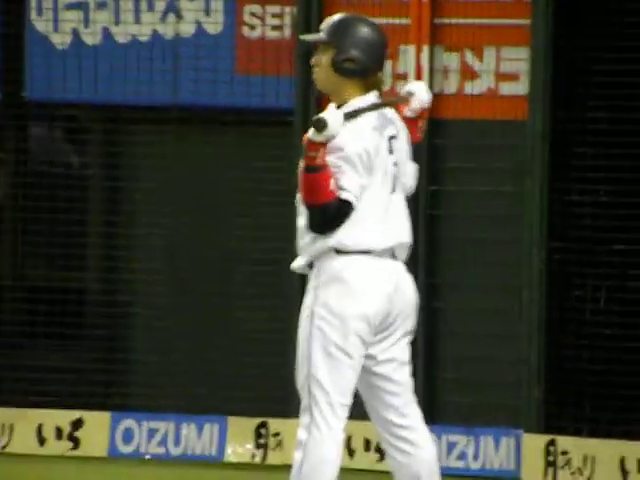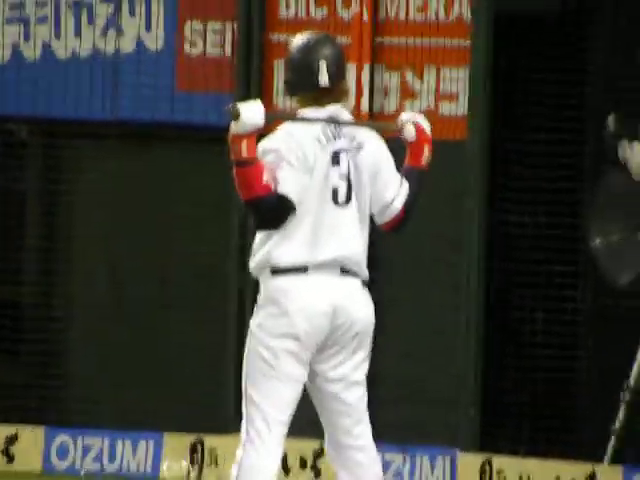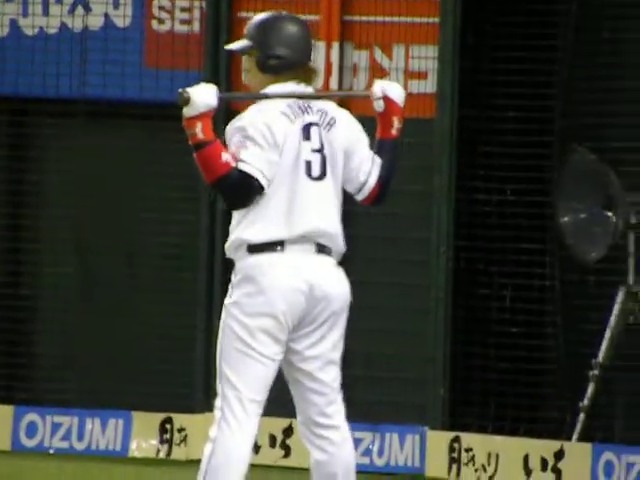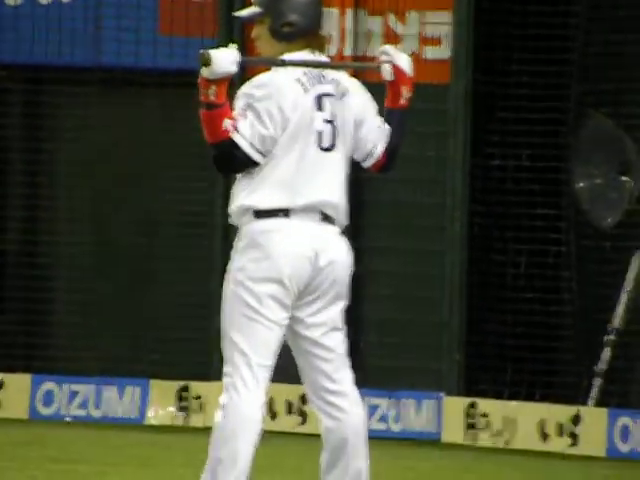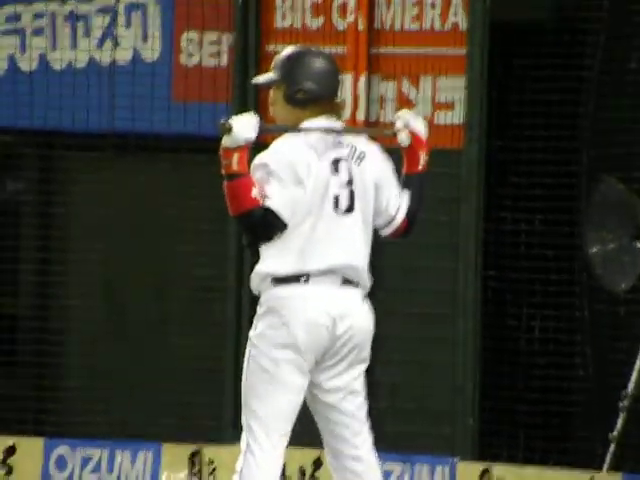
dt=1s
person 1, frame 1
left shoulder: (344, 131)
right shoulder: (391, 121)
left elbow: (325, 217)
left wrist: (315, 149)
left hip: (347, 280)
right hip: (393, 280)
left knee: (323, 413)
right knee: (399, 414)
person 1, frame 2
left shoulder: (289, 139)
right shoulder: (370, 143)
left elbow: (268, 212)
right elbow: (395, 216)
left wrist: (243, 144)
right wrist: (418, 152)
left hip: (292, 295)
right hip: (349, 298)
left knee: (263, 427)
right knee: (352, 431)
person 1, frame 3
left shoulder: (261, 117)
right shoulder: (339, 119)
left elbow: (236, 190)
right elbow: (376, 188)
left wrist: (199, 125)
right wrist: (390, 120)
left hip: (268, 274)
right hip: (324, 276)
left knee: (237, 409)
right knee: (325, 412)
person 1, frame 4
left shoulder: (269, 86)
right shoulder: (349, 89)
left elbow: (229, 159)
right elbow: (382, 156)
left wrist: (213, 88)
right wrist: (399, 89)
left hip: (272, 240)
right hip: (327, 243)
left knee: (245, 377)
right knee: (333, 379)
person 1, frame 5
left shoulder: (286, 152)
right shoulder: (368, 153)
left elbow: (259, 226)
right elbow: (402, 223)
left wrist: (234, 157)
right wrist: (415, 154)
left hip: (293, 305)
right hip: (350, 307)
left knee: (263, 437)
right knee: (352, 442)
